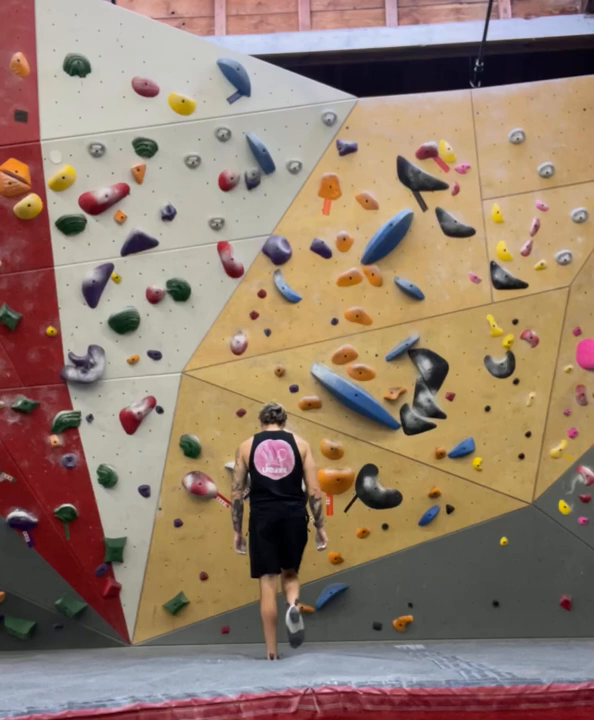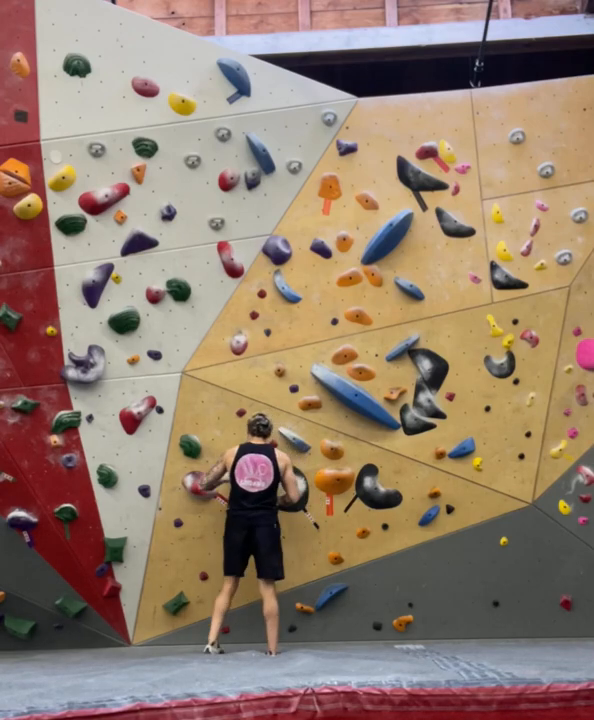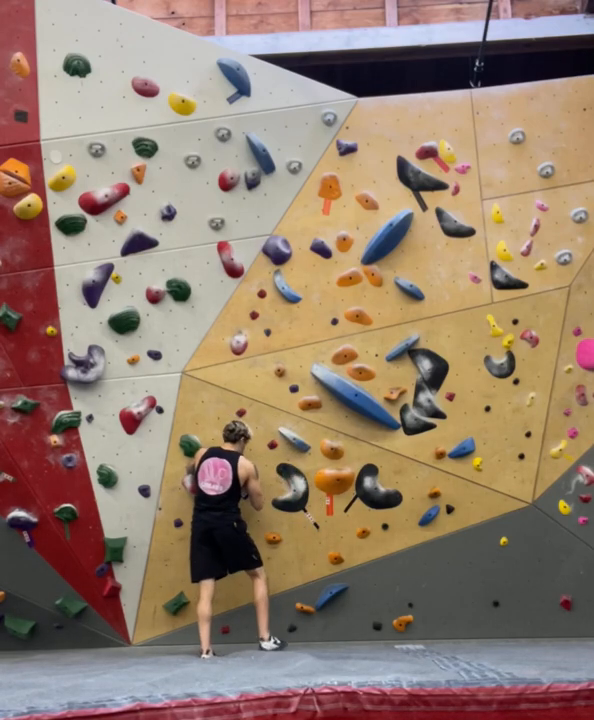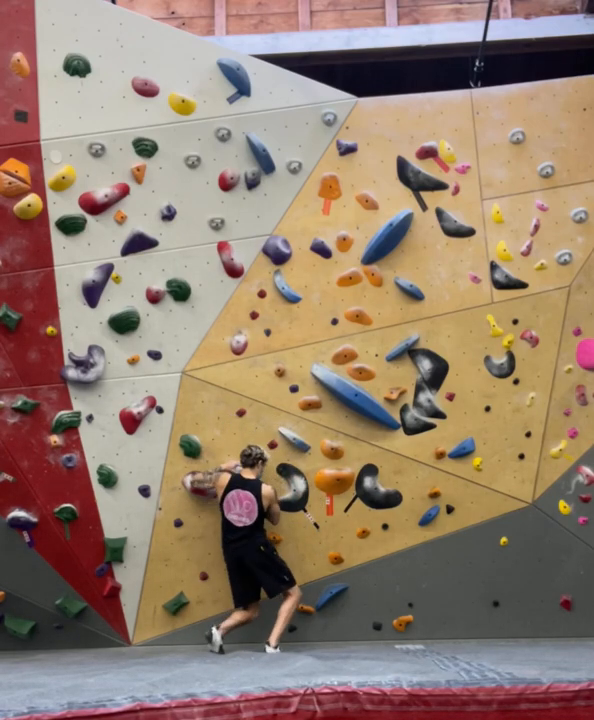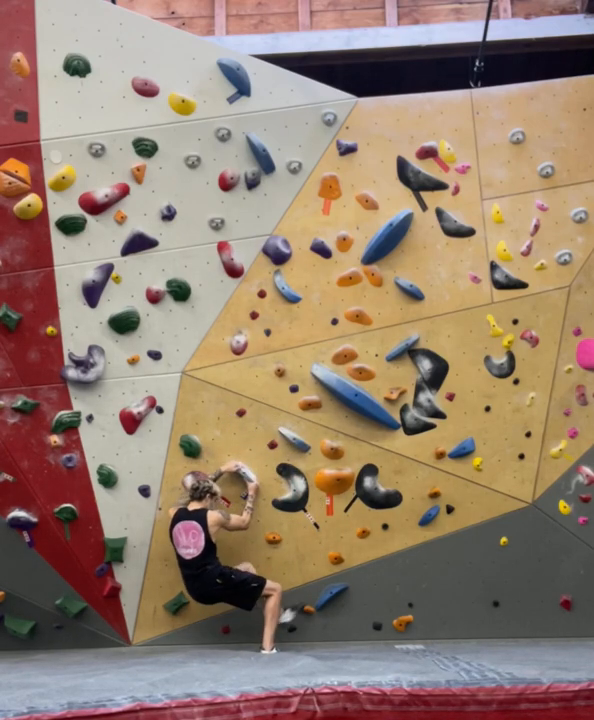
dt=1s
person 1, frame 1
left shoulder: (247, 446)
right shoulder: (300, 444)
left elbow: (236, 493)
right elbow: (314, 490)
left wrist: (237, 530)
right wrist: (320, 526)
left hip: (263, 518)
right hip: (294, 516)
left knee: (268, 585)
right knee: (290, 574)
left ankle: (271, 653)
right ankle: (294, 607)
person 1, frame 2
left shoulder: (232, 453)
right shoulder: (281, 457)
left elbow: (205, 484)
right elbow: (293, 497)
left wrist: (223, 479)
left hip: (237, 524)
right hip: (266, 525)
left knee: (229, 586)
right knee: (268, 589)
left ankle: (212, 642)
right ankle: (272, 649)
person 1, frame 3
left shoulder: (202, 454)
right shoulder: (246, 465)
left elbow: (190, 470)
right elbow: (258, 504)
left hip: (201, 526)
right hip: (228, 526)
left knee: (206, 591)
right knee: (259, 575)
left ankle: (206, 650)
right ankle: (265, 638)
person 1, frame 4
left shoulder: (223, 480)
right shoulder: (266, 491)
right elbow: (274, 519)
left wrist: (223, 468)
left hip: (232, 552)
right hip: (256, 549)
left knee: (249, 610)
right knee: (293, 594)
left ankle: (220, 630)
right ankle: (273, 643)
person 1, frame 5
left shoulder: (174, 514)
right shoulder: (213, 516)
left elbow: (196, 486)
right elbow: (244, 522)
left wrist: (222, 471)
right wrist: (252, 494)
left hip: (196, 586)
right hip: (213, 580)
left knee: (247, 568)
right knee: (274, 589)
left ankle: (277, 615)
right ankle: (267, 647)
